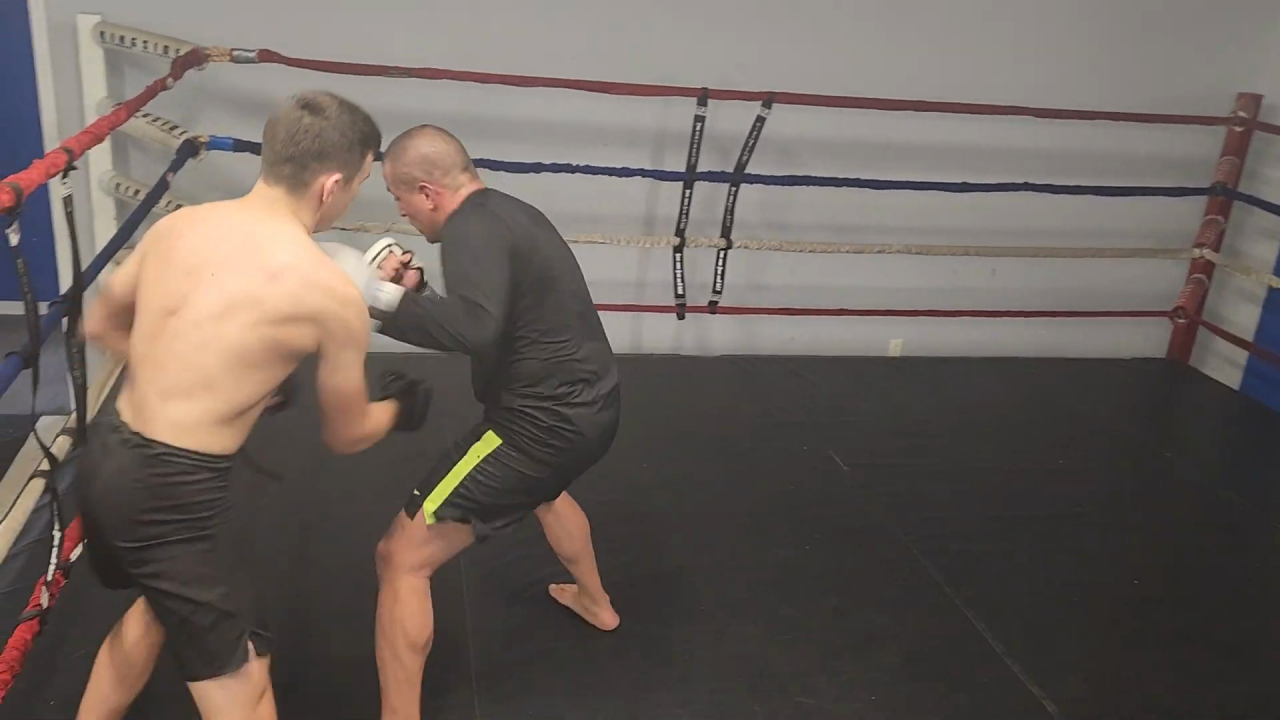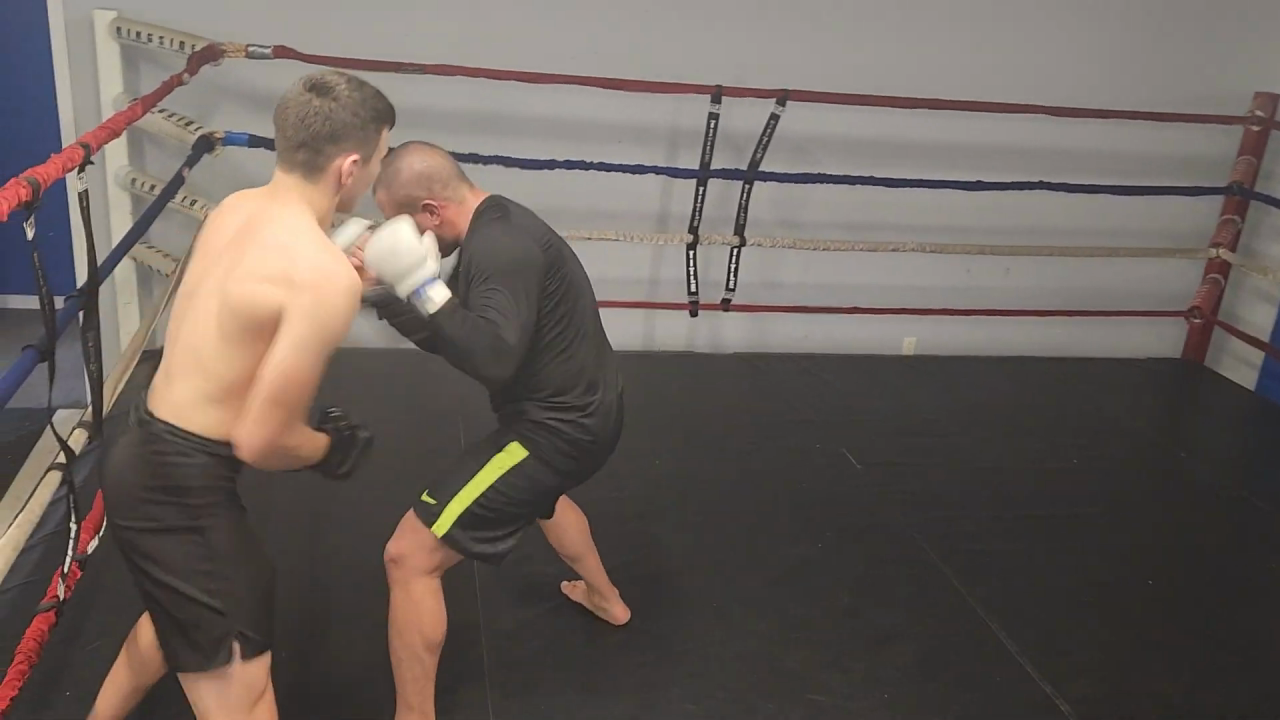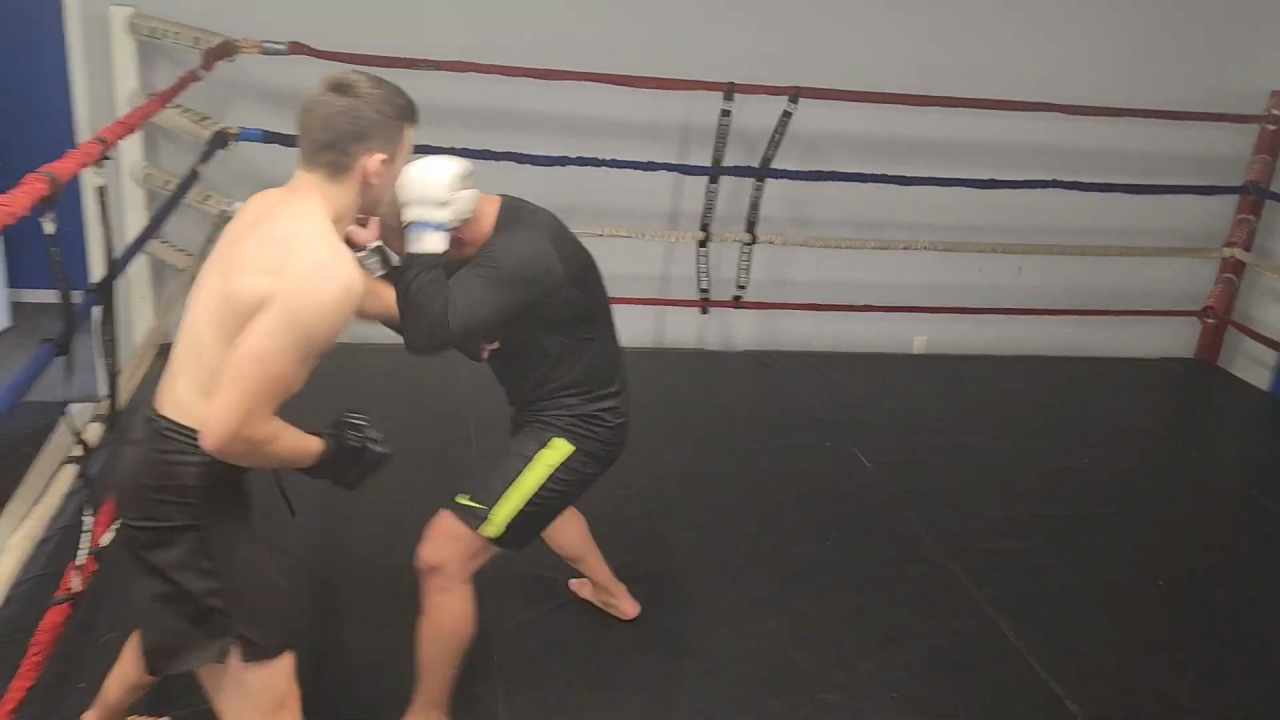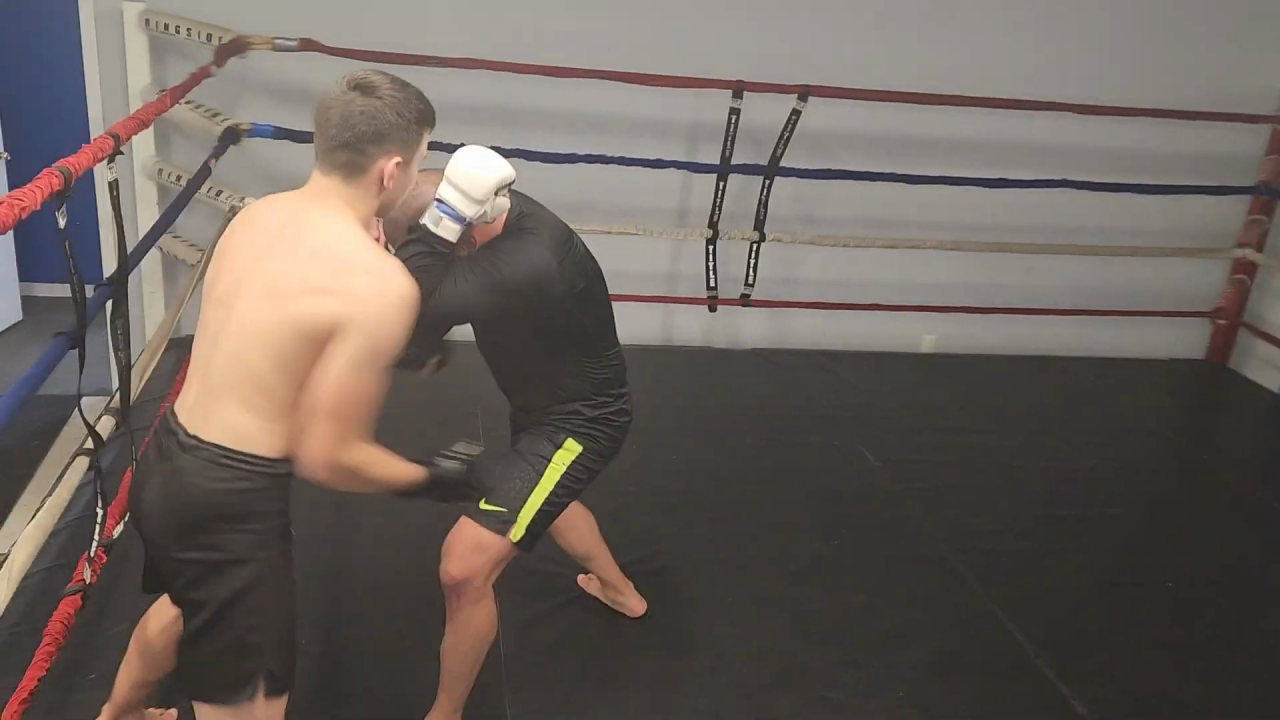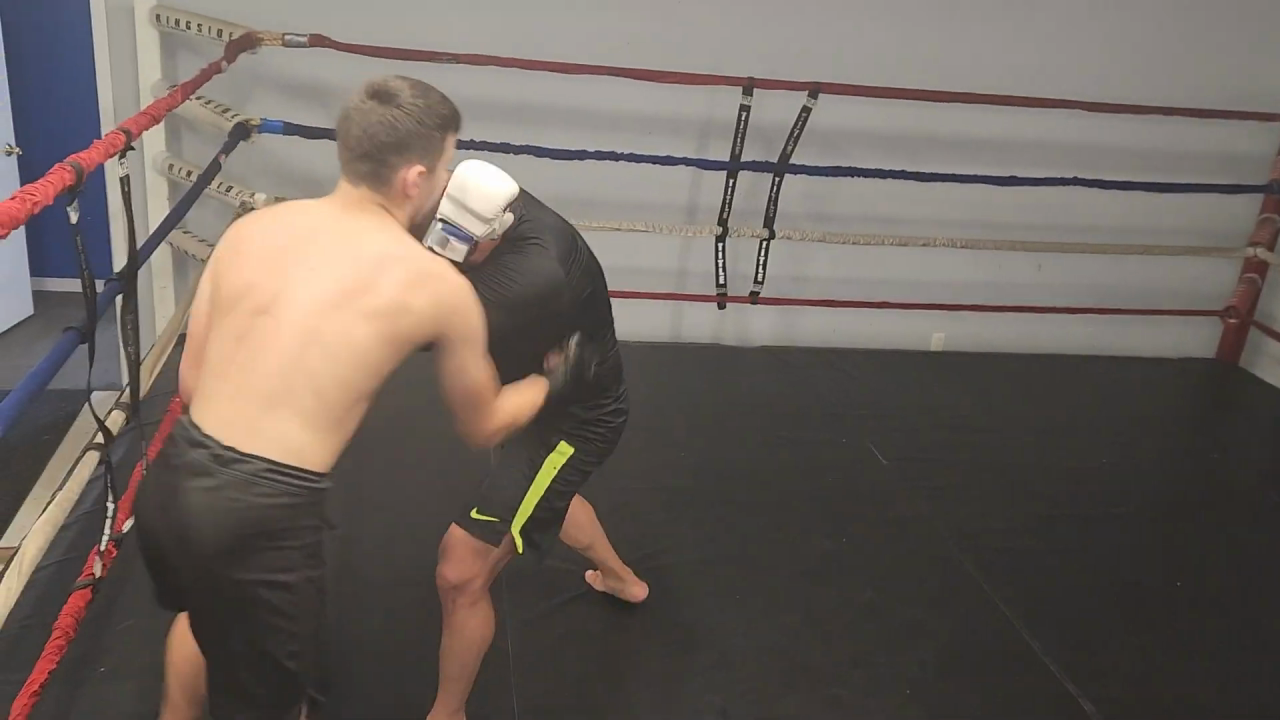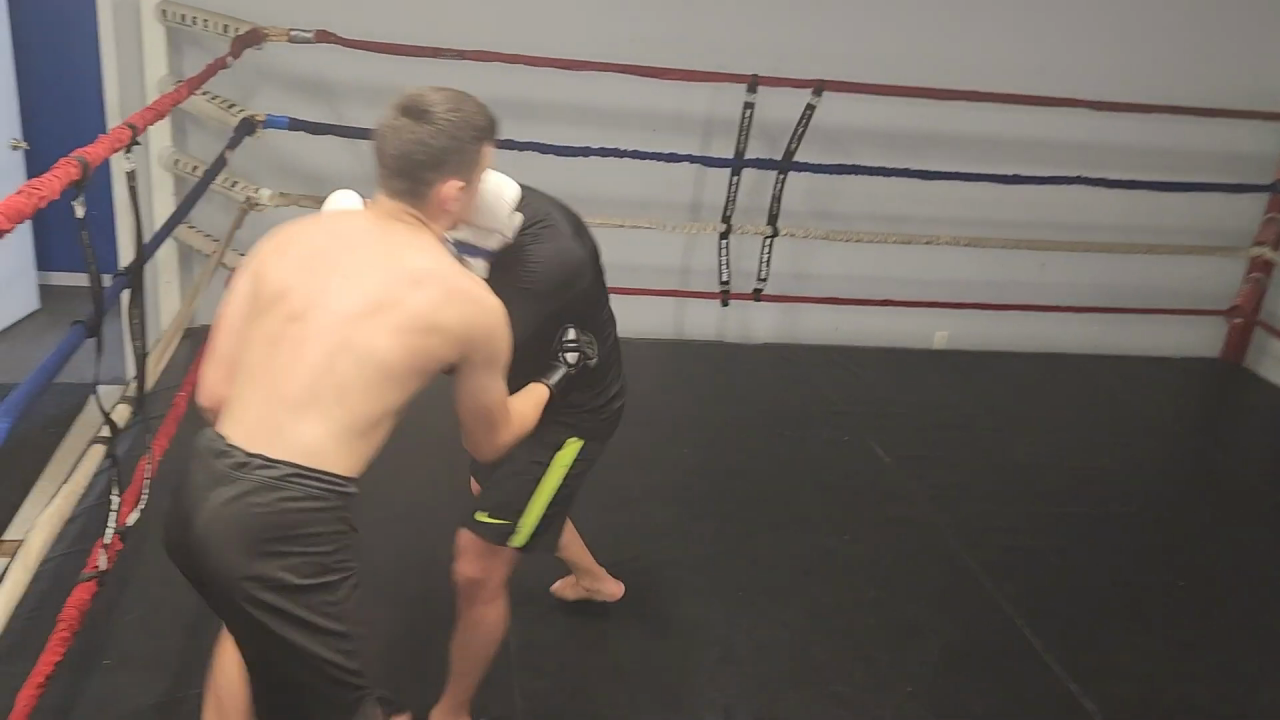
dt=0.1s
person 1, frame 1
left shoulder: (178, 225)
right shoulder: (332, 292)
left elbow: (100, 322)
right elbow: (348, 434)
right wrist: (399, 408)
left hip: (113, 458)
right hip: (174, 492)
left knee: (167, 601)
person 1, frame 2
left shoulder: (236, 209)
right shoulder: (326, 278)
right elbow: (260, 442)
right wrist: (331, 447)
left hip: (143, 454)
right hip: (179, 480)
left knee: (178, 599)
person 1, frame 3
left shoulder: (267, 207)
right shoulder: (328, 273)
right elbow: (228, 429)
right wrist: (329, 454)
left hip: (157, 452)
right hip: (194, 476)
left knee: (172, 599)
person 1, frame 4
left shoulder: (256, 217)
right shoulder: (378, 285)
right elbow: (328, 459)
right wrist: (428, 476)
left hip: (169, 463)
right hip: (229, 499)
left knee: (187, 603)
person 1, frame 5
left shoulder: (250, 231)
right shoulder: (439, 287)
left elbow: (192, 385)
right elbow: (482, 423)
right wrist: (548, 380)
left hip: (177, 482)
right hip: (264, 517)
left knee: (206, 614)
person 1, frame 6
left shoulder: (288, 240)
right shoulder: (471, 305)
left elbow: (212, 392)
right elbow: (488, 441)
right wrist: (550, 380)
left hip: (199, 496)
right hip: (286, 525)
left knee: (250, 624)
person 2, frame 1
left shoulder: (477, 228)
right shoulder: (505, 215)
left elbow: (474, 330)
left wrist: (388, 309)
right wrist: (416, 286)
left hip: (542, 422)
right hip: (592, 407)
left knee: (402, 557)
right knee: (544, 490)
right ankle: (594, 600)
person 2, frame 2
left shoulder: (500, 244)
right shoulder: (502, 223)
left elbow: (493, 356)
right elbow: (477, 329)
left wrist: (416, 293)
right wrist: (416, 298)
left hip: (554, 427)
right hip: (589, 413)
left knee: (408, 557)
right knee: (541, 495)
right ankle: (606, 596)
person 2, frame 3
left shoulder: (525, 252)
right shoulder: (496, 222)
left elbow: (439, 328)
right elbow: (433, 317)
left wrist: (427, 238)
left hip: (576, 422)
right hip: (556, 407)
left knee: (443, 557)
right knee: (533, 500)
right ankle: (613, 593)
person 2, frame 4
left shoulder: (530, 265)
right shoulder: (501, 219)
left elbow: (418, 320)
left wrist: (442, 223)
left hip: (579, 420)
right hip: (550, 403)
left knee: (464, 566)
right knee: (544, 493)
right ankle: (620, 589)
person 2, frame 5
left shoulder: (537, 274)
right shoulder: (500, 205)
left wrist: (449, 240)
left hip: (571, 415)
left knee: (460, 573)
right knee: (539, 493)
right ankle: (620, 577)
person 2, frame 6
left shoulder: (550, 256)
right shoulder: (492, 209)
left wrist: (470, 253)
left hip: (572, 407)
right hip: (527, 392)
left knee: (476, 570)
right knee: (490, 490)
right ankle: (594, 579)
